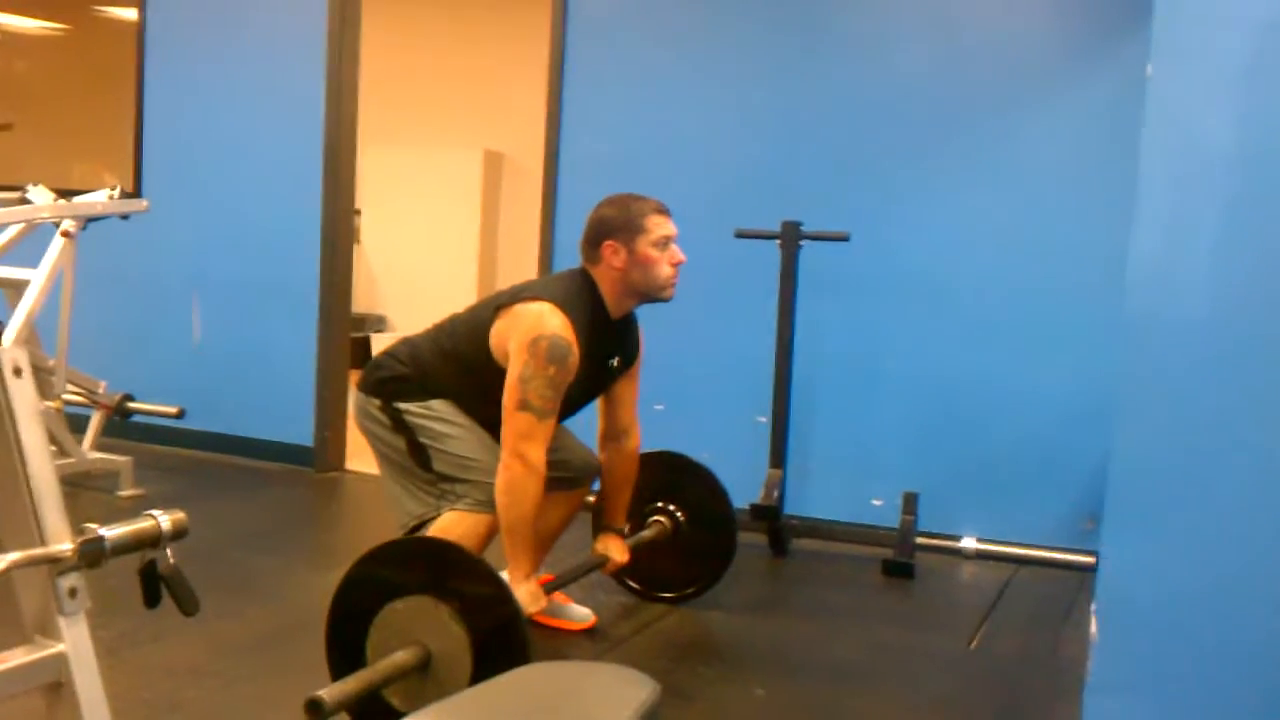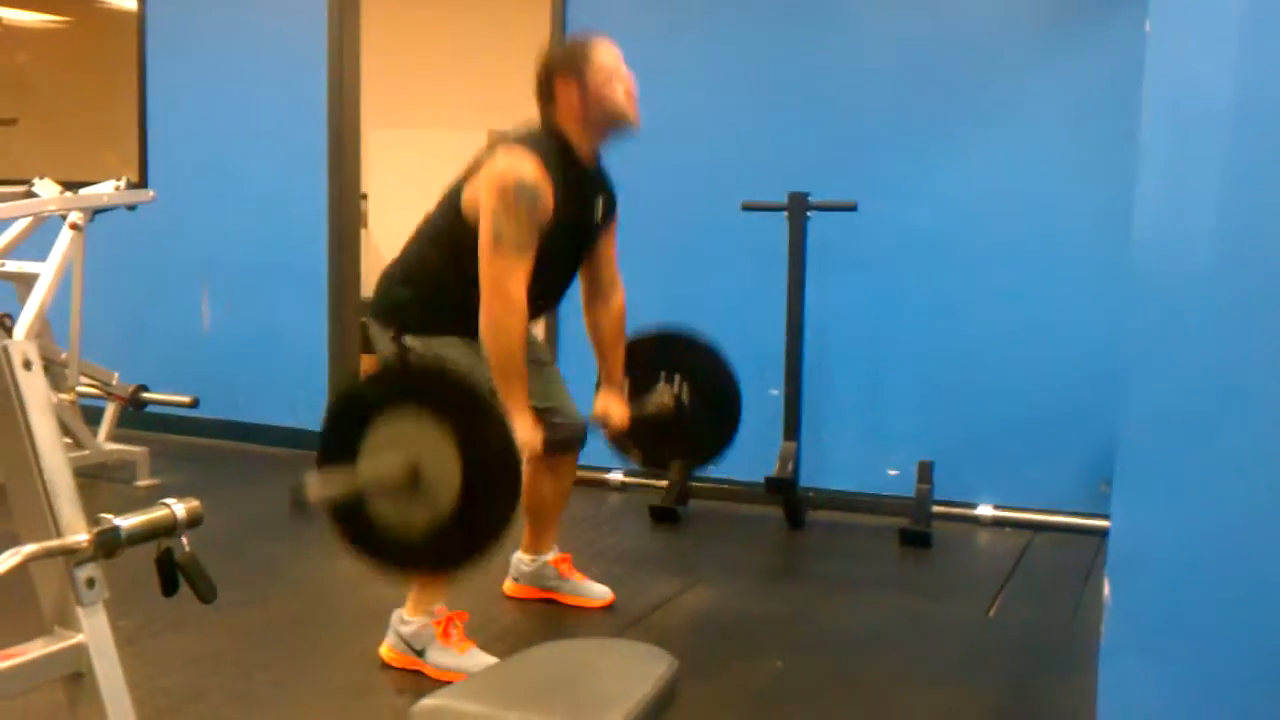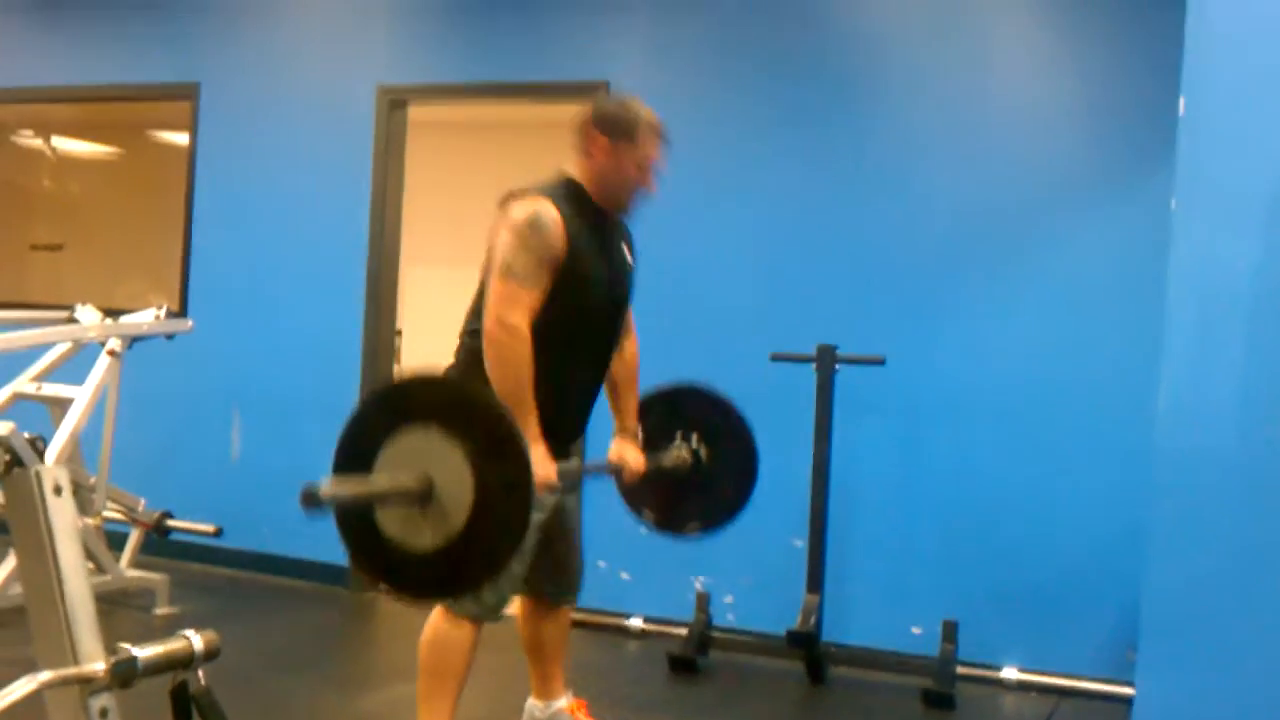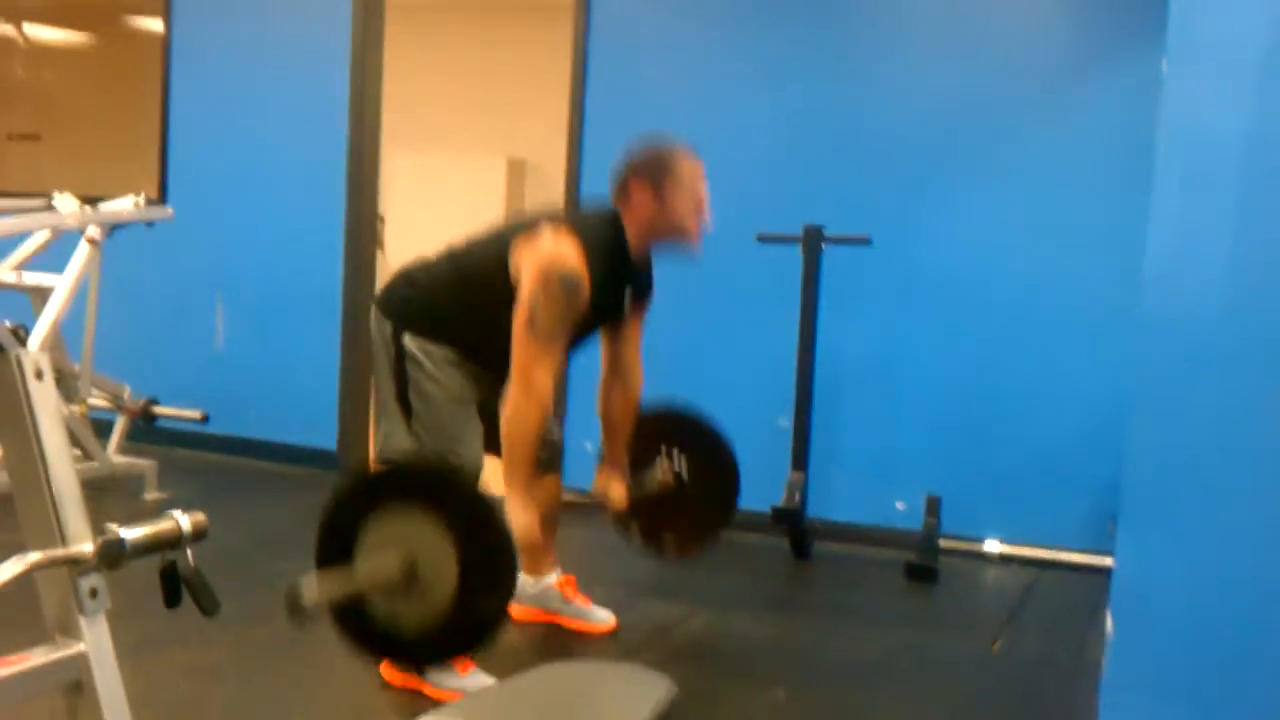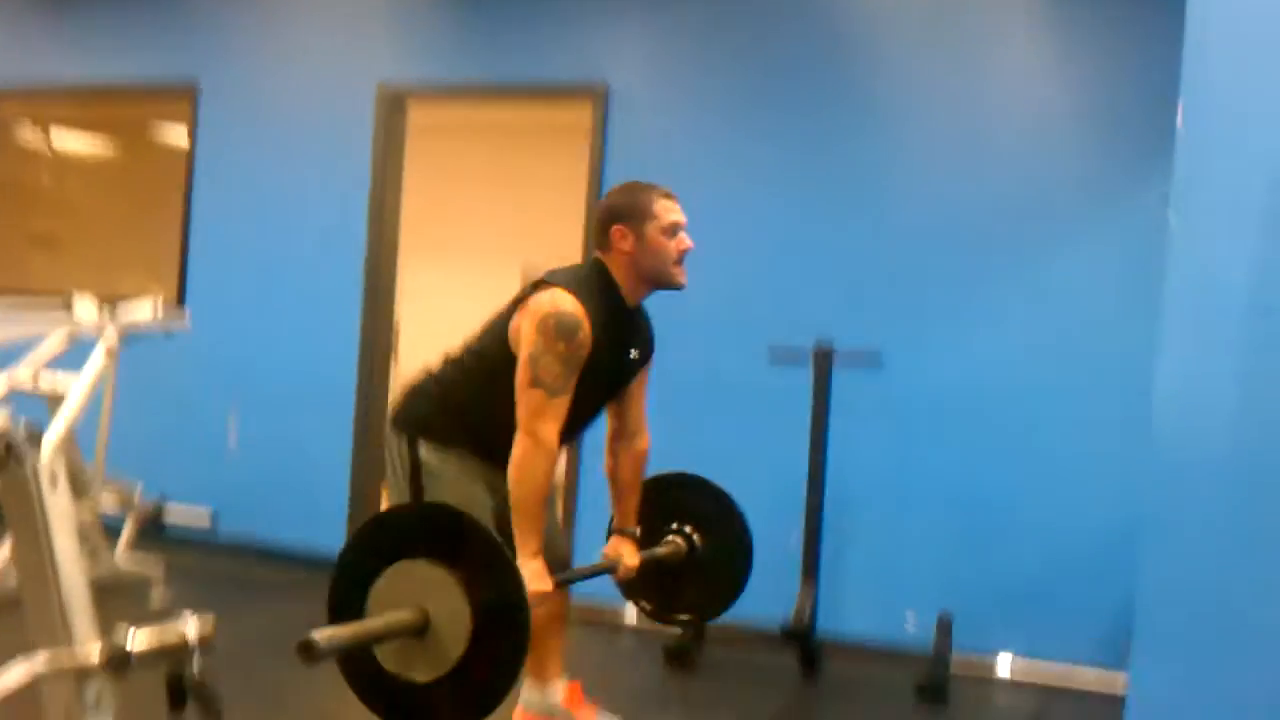
dt=1s
person 1, frame 1
left shoulder: (624, 331)
right shoulder: (551, 328)
left elbow: (620, 436)
right elbow: (520, 460)
left wrist: (613, 529)
right wrist: (519, 577)
left hip: (469, 398)
right hip: (404, 394)
left knee: (577, 469)
right knee: (483, 494)
left ankle: (525, 591)
person 1, frame 2
left shoulder: (596, 184)
right shoulder: (525, 175)
left elbow: (604, 290)
right elbow: (501, 296)
left wrist: (613, 387)
right wrist: (513, 413)
left hip: (492, 329)
right hip: (423, 325)
left knee: (561, 434)
left ankle: (536, 565)
right ankle: (415, 626)
person 1, frame 3
left shoulder: (615, 235)
right shoulder: (539, 217)
left elbow: (620, 341)
right elbow: (506, 323)
left wrist: (628, 434)
right wrist: (527, 446)
left hip: (553, 442)
left knee: (554, 583)
right knee: (472, 591)
person 1, frame 4
left shoulder: (635, 272)
right shoulder: (567, 257)
left elbow: (622, 376)
right elbow: (530, 383)
left wrist: (615, 467)
right wrist: (516, 499)
left hip: (484, 342)
right hip: (419, 332)
left knee: (546, 457)
right knee: (451, 473)
left ankle: (540, 588)
person 1, frame 5
left shoulder: (635, 329)
right shoulder: (566, 312)
left elbow: (629, 438)
right elbow: (536, 434)
left wrist: (624, 530)
right wrist: (523, 556)
left hip: (491, 443)
right hip: (437, 438)
left knee: (552, 568)
